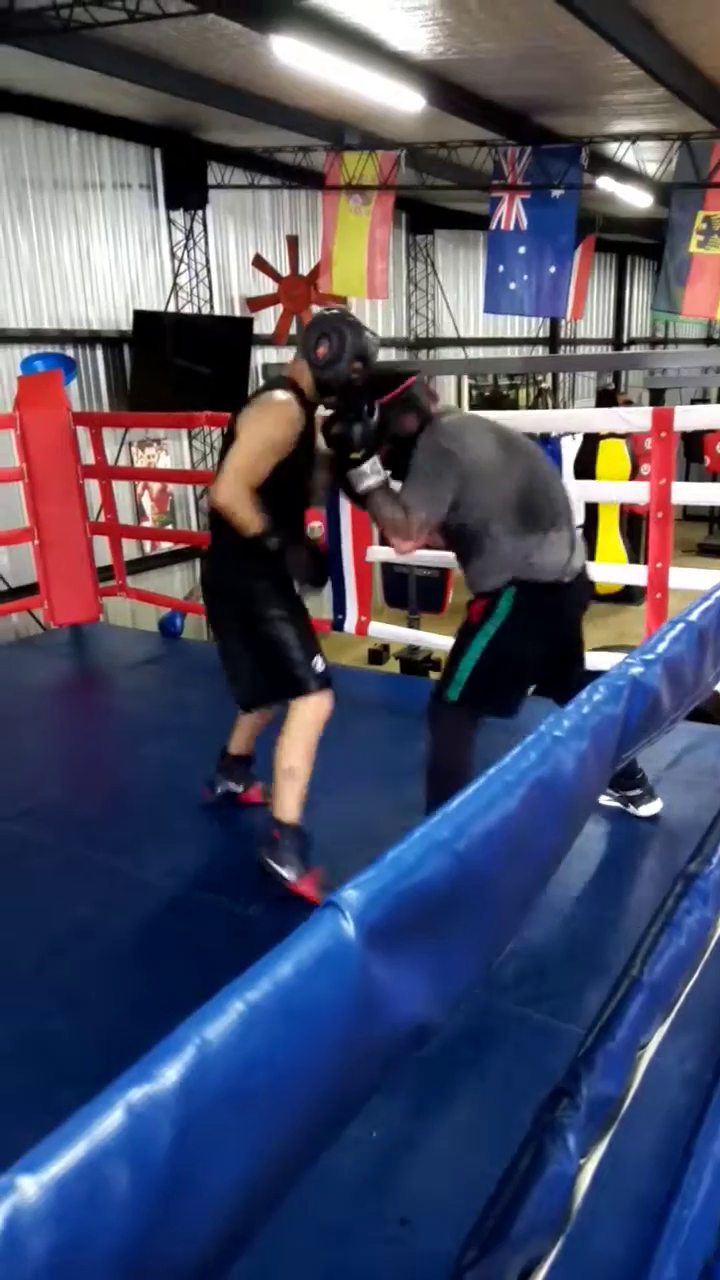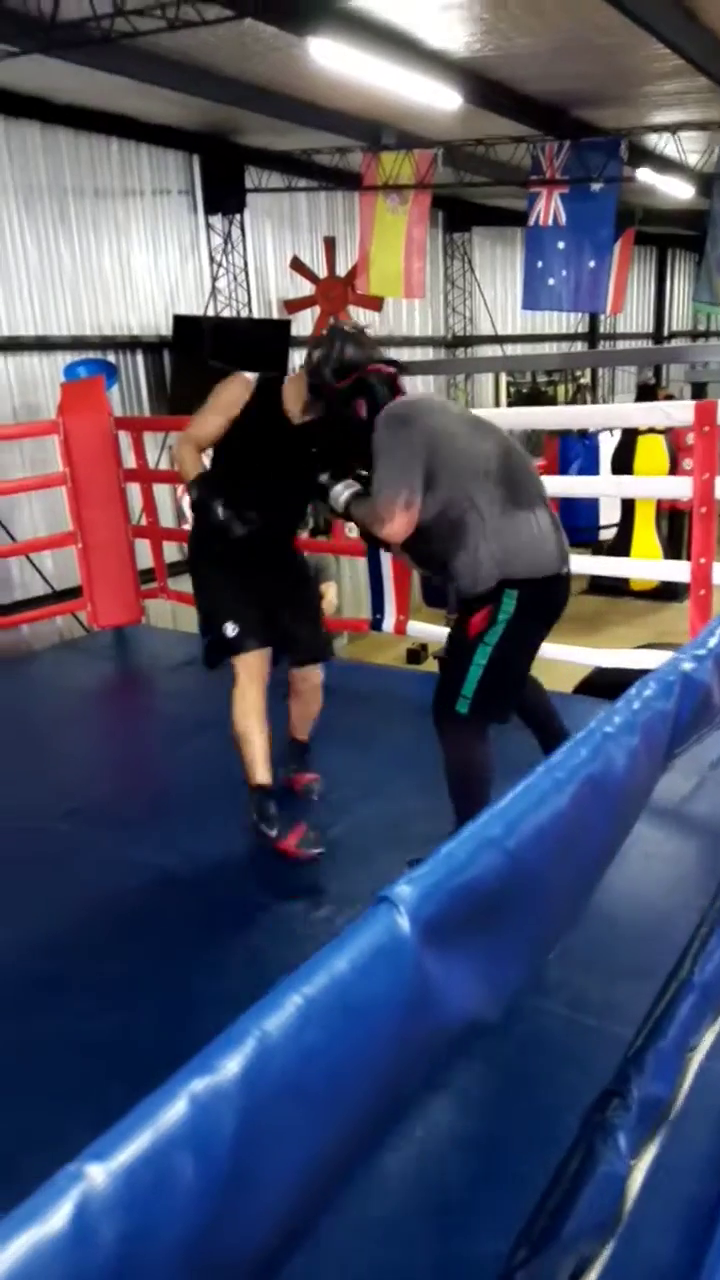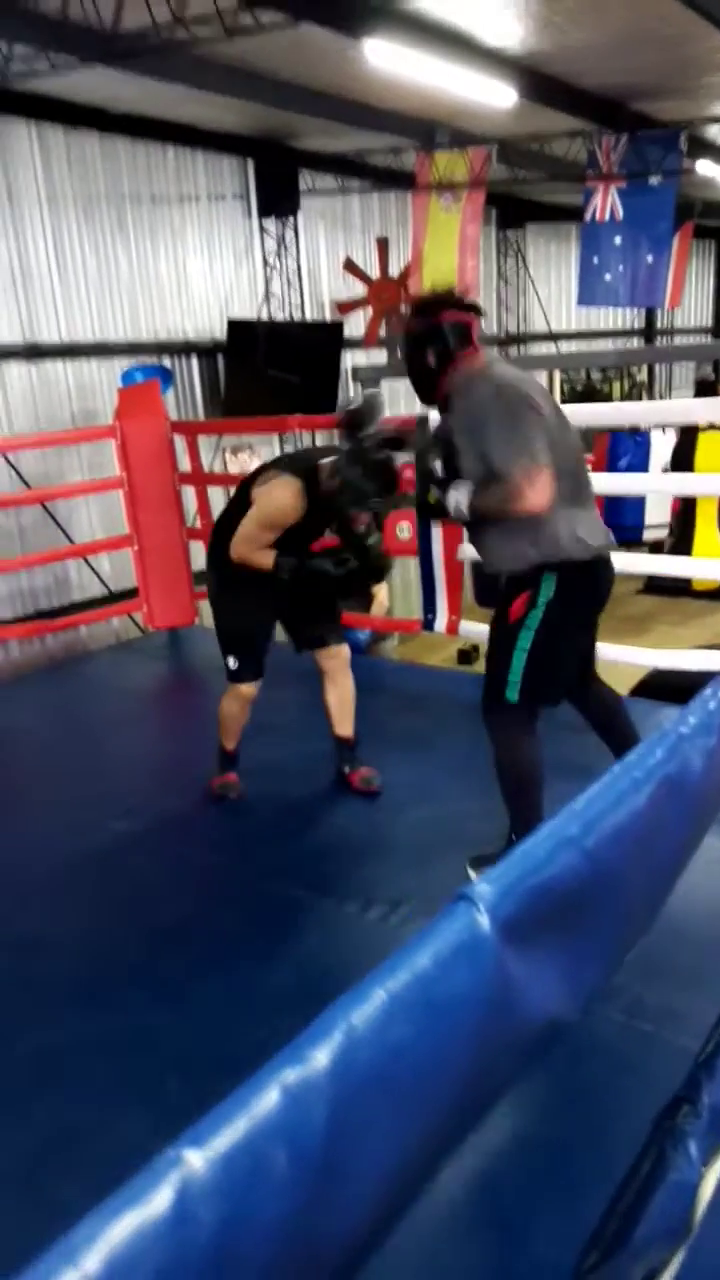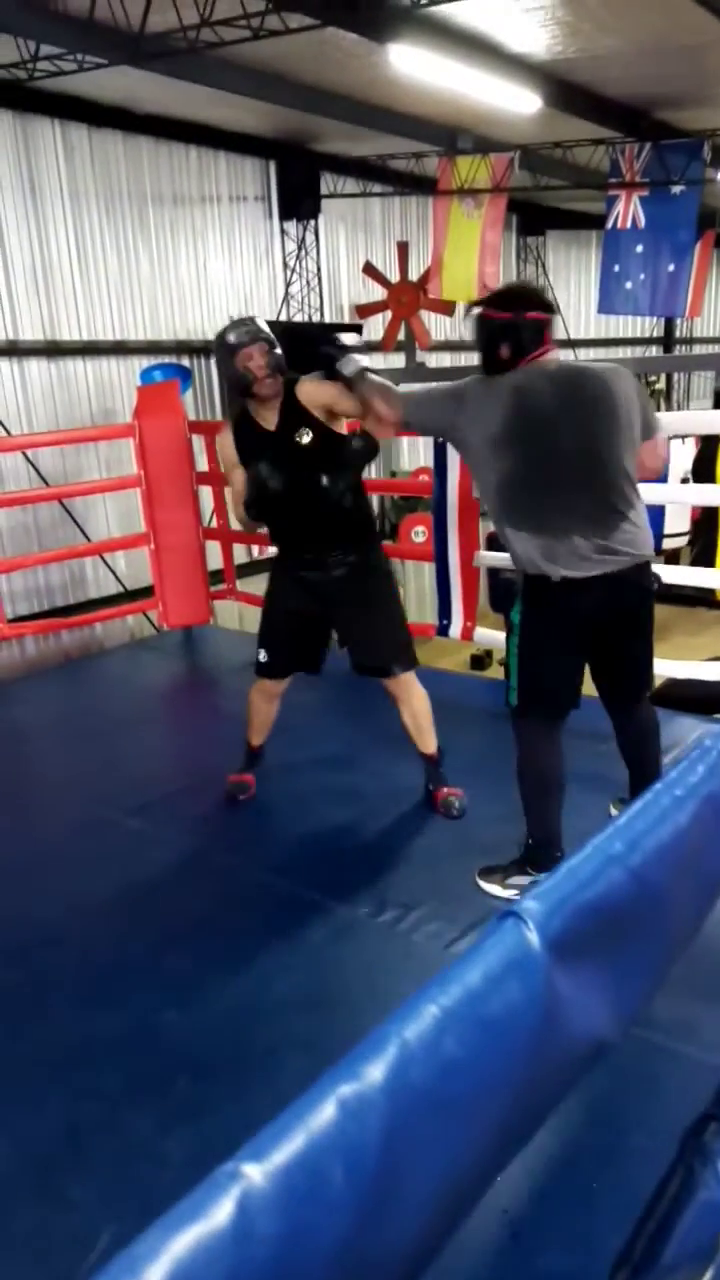
dt=0.5s
person 1, frame 1
left shoulder: (439, 443)
right shoulder: (463, 430)
left elbow: (406, 535)
right elbow: (442, 518)
left wrist: (362, 468)
left hip: (526, 590)
right hip: (564, 577)
left knee: (452, 711)
right knee: (571, 686)
right ankle: (632, 786)
person 1, frame 2
left shoulder: (399, 419)
right shoulder: (428, 420)
left elbow: (393, 523)
right elbow: (420, 541)
left wrist: (340, 491)
left hip: (514, 584)
right hip: (536, 572)
left knee: (458, 716)
right knee: (507, 679)
person 1, frame 3
left shoulder: (495, 397)
right shoulder: (478, 397)
left elbow: (531, 494)
right elbow: (466, 467)
left wrist: (458, 499)
left hip: (556, 570)
right hip: (574, 564)
left knee: (509, 707)
right knee: (579, 679)
person 1, frame 4
left shoulder: (482, 399)
right shoulder: (617, 384)
left elbow: (386, 412)
right elbow: (652, 464)
left hip: (554, 585)
right hip: (629, 572)
left knee: (537, 721)
right knee: (629, 697)
left ankle: (543, 862)
person 2, frame 1
left shoulder: (299, 407)
right shoulder: (281, 408)
right elbow: (229, 493)
right wrist: (283, 548)
left hip: (254, 573)
right hip: (244, 577)
left knee: (274, 682)
right knee: (312, 699)
left ankle: (230, 773)
right ankle: (284, 845)
person 2, frame 2
right shoulder: (246, 392)
right elbow: (185, 447)
right wrist: (209, 503)
left hip: (279, 557)
right hip: (222, 555)
left knee: (309, 674)
right knee: (252, 669)
left ankle: (298, 762)
right ankle: (268, 807)
person 2, frame 3
left shoulder: (341, 476)
right shoulder: (286, 493)
left elbow: (358, 525)
right elbow: (241, 551)
left wrist: (367, 551)
right wrist: (304, 571)
left hip: (294, 566)
right hip: (241, 571)
left knee: (336, 657)
right knee: (245, 685)
left ankle: (349, 759)
right ankle: (226, 763)
person 2, frame 4
left shoulder: (312, 392)
right shoulder: (233, 439)
right elbow: (247, 516)
left wrist: (353, 458)
right wrist: (258, 497)
left hip: (358, 564)
right hip: (295, 573)
left knee: (398, 676)
right knee: (270, 679)
left ankle: (435, 775)
right ankle: (251, 762)
